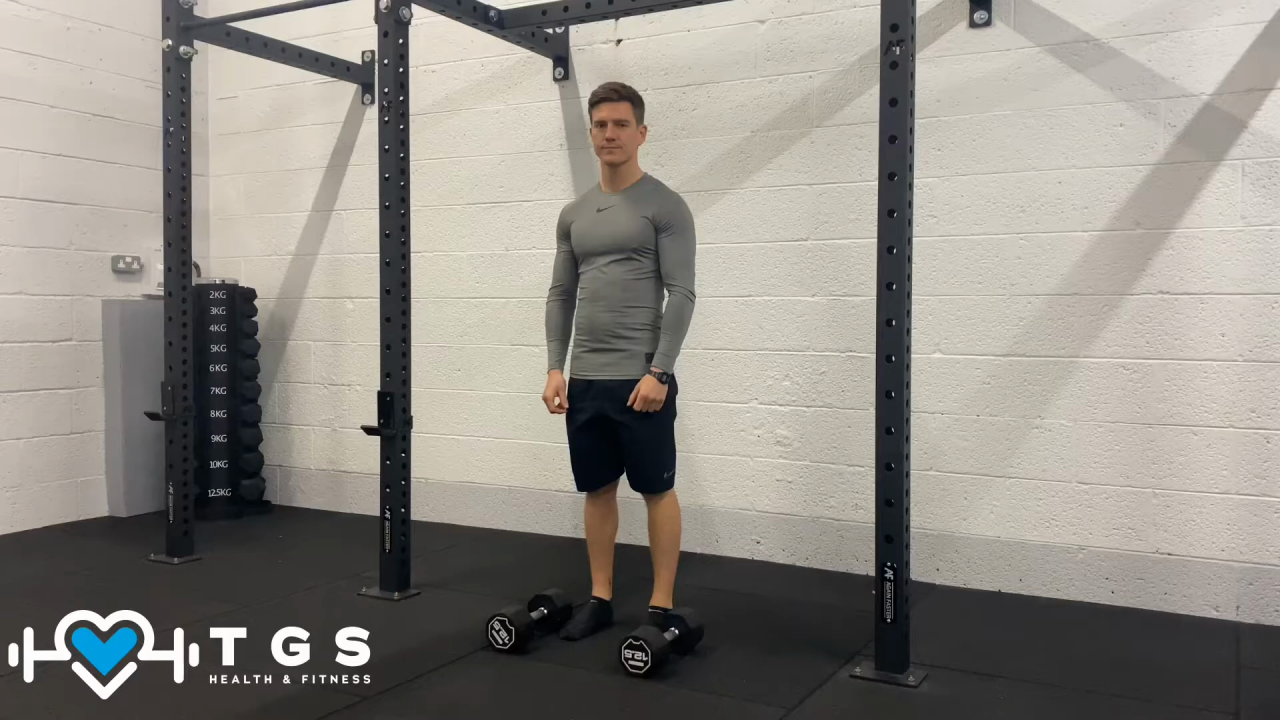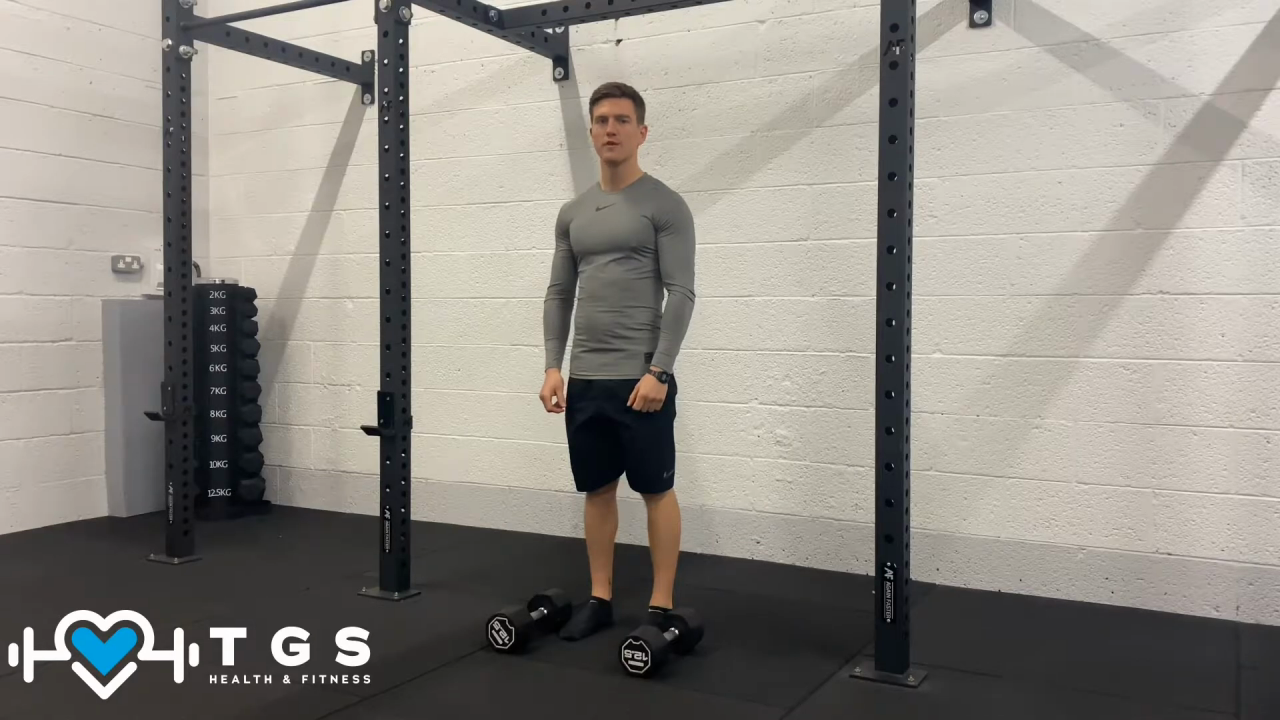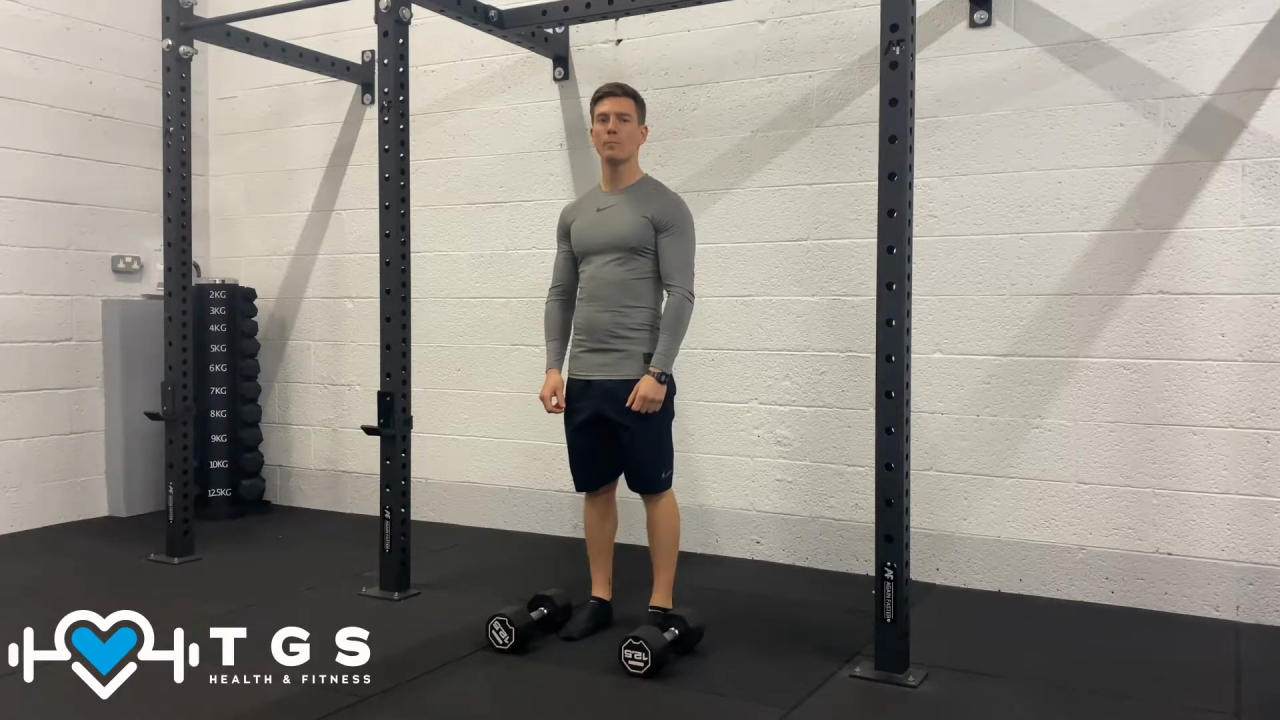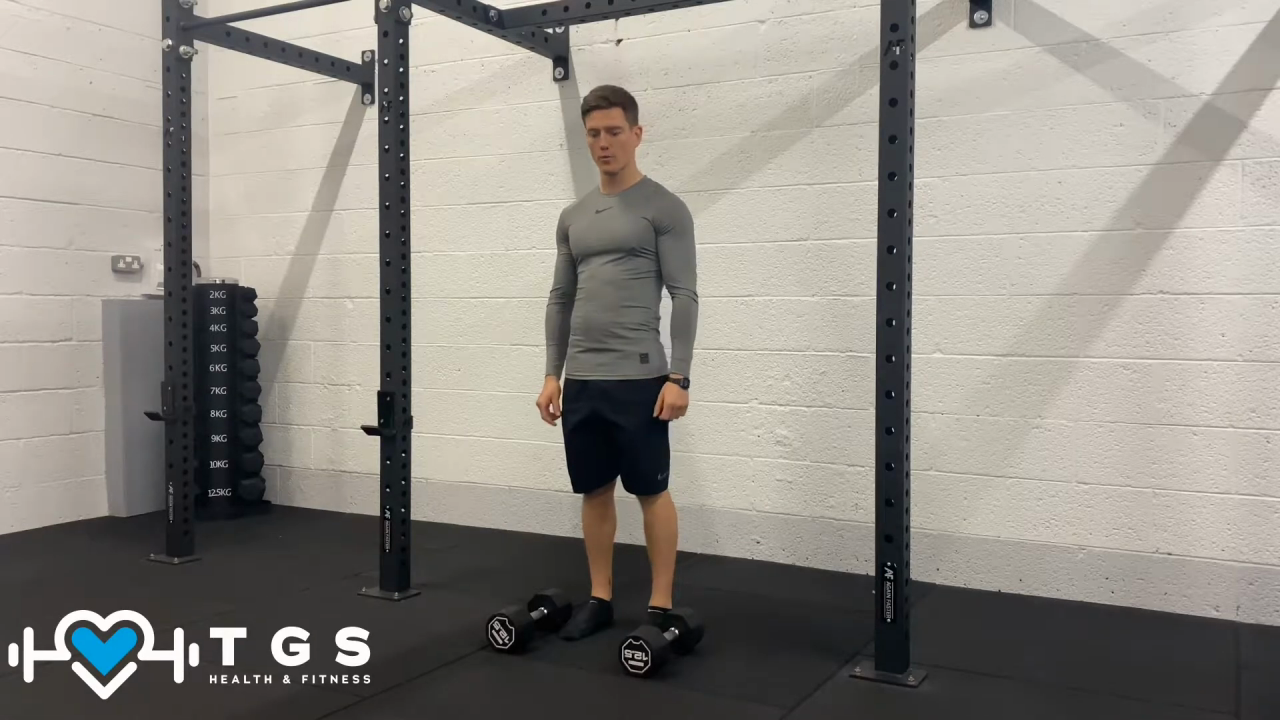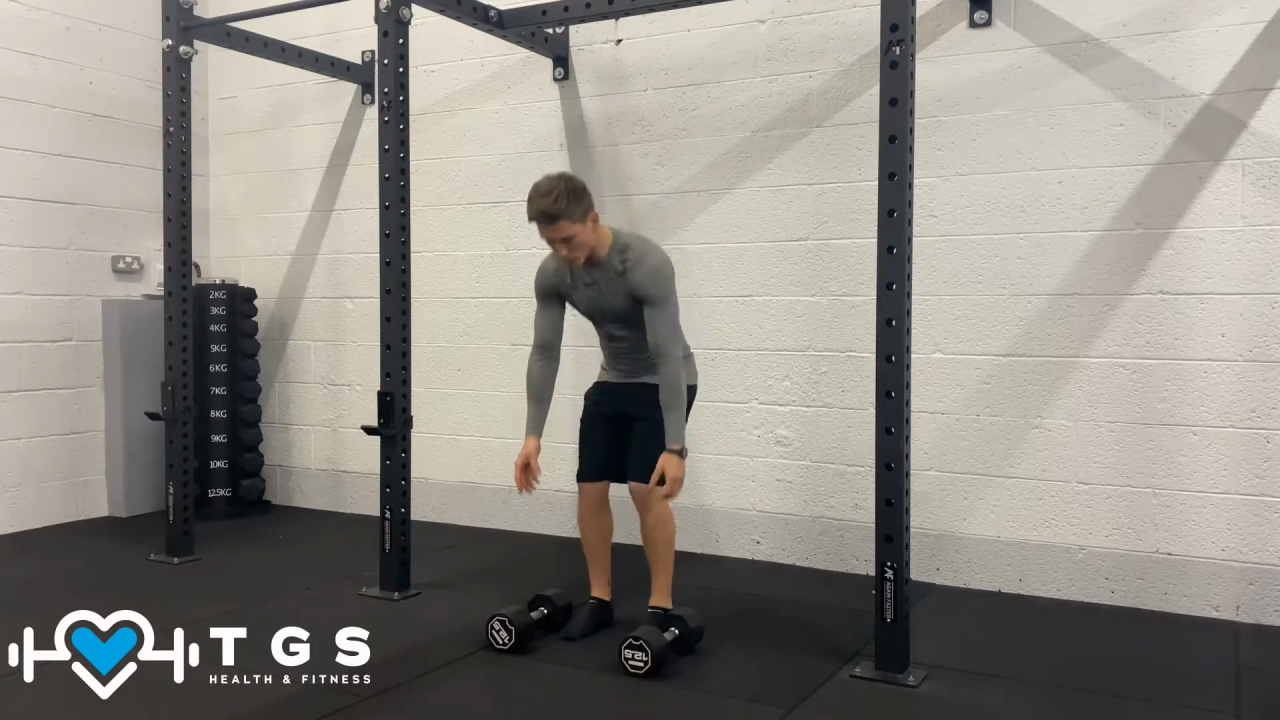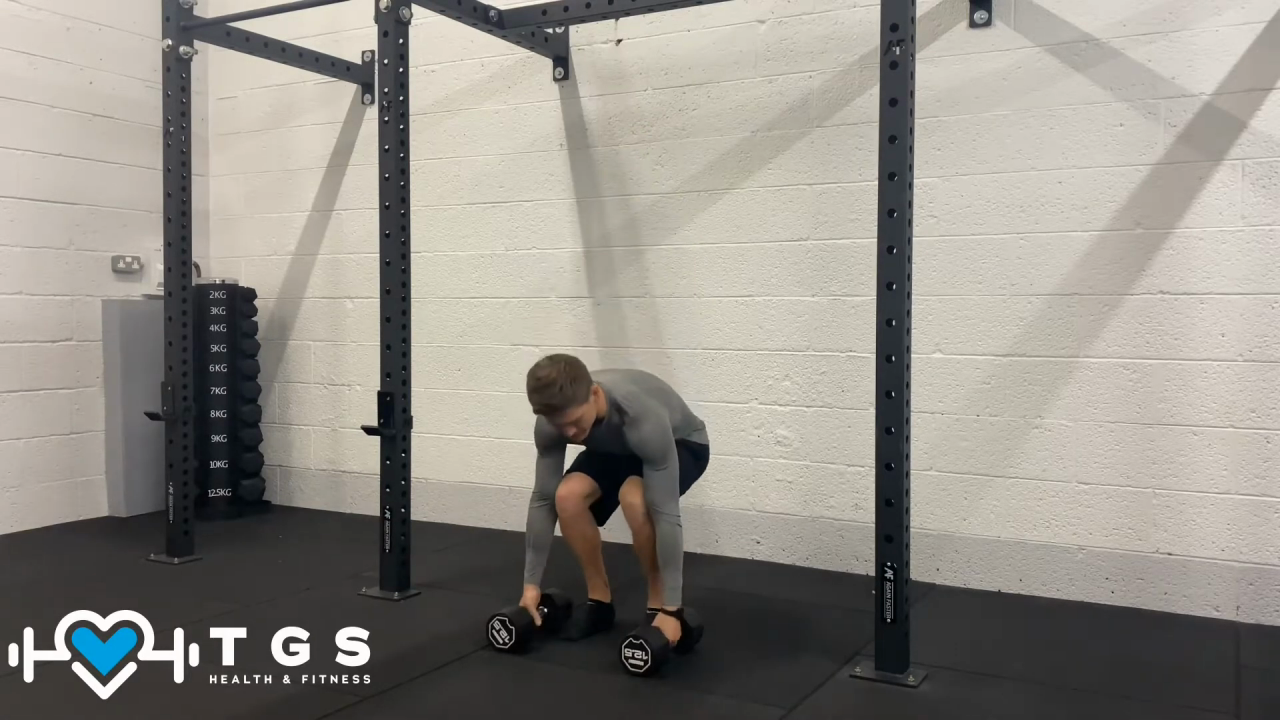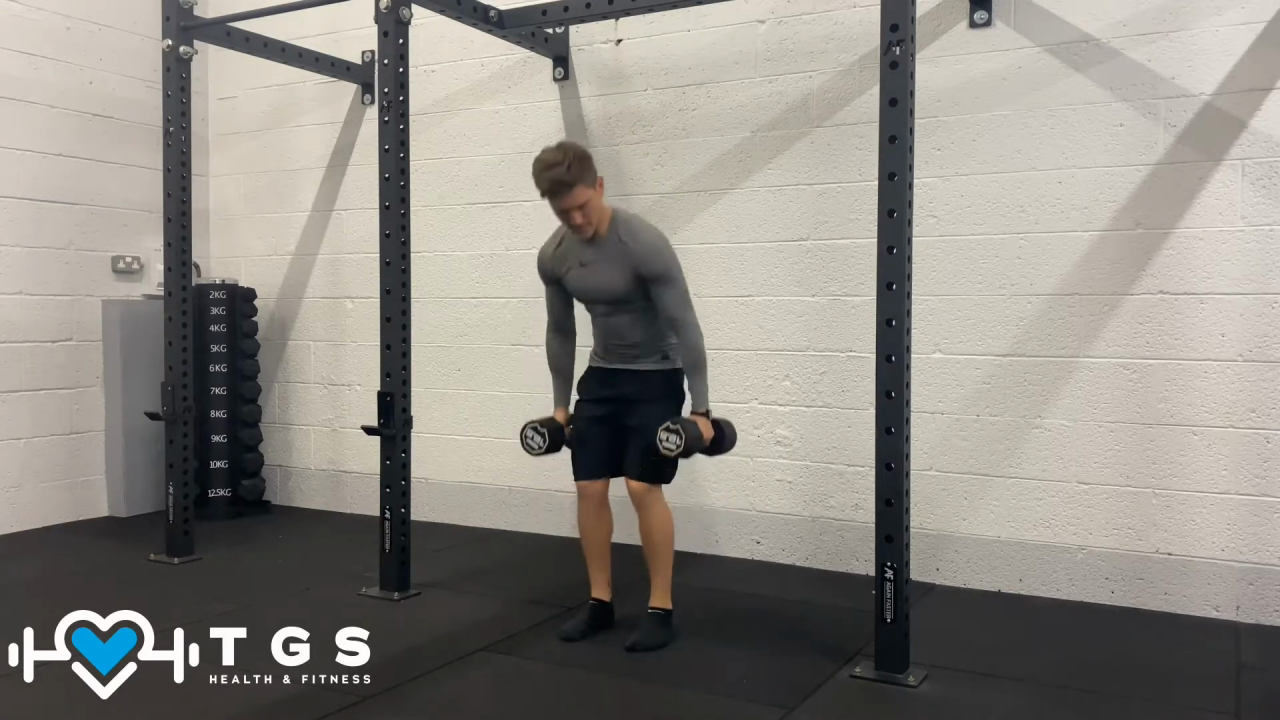
dt=0.7s
person 1, frame 1
left shoulder: (664, 206)
right shoulder: (574, 213)
left elbow: (681, 294)
right elbow: (560, 295)
left wrist: (659, 371)
right wrist: (555, 367)
left hip: (641, 377)
right hip: (585, 379)
left knee: (656, 489)
right knee: (597, 489)
left ankle: (661, 606)
right ankle: (600, 598)
person 1, frame 2
left shoulder: (665, 205)
right shoulder: (572, 212)
left elbow: (681, 293)
right elbow: (558, 294)
left wrist: (659, 370)
right wrist: (553, 366)
left hip: (641, 377)
right hip: (585, 378)
left knee: (656, 489)
right knee: (597, 489)
left ankle: (661, 606)
right ankle: (600, 598)
person 1, frame 3
left shoulder: (664, 206)
right shoulder: (574, 213)
left elbow: (680, 295)
right elbow: (560, 294)
left wrist: (657, 371)
right wrist: (554, 366)
left hip: (640, 378)
right hip: (584, 379)
left knee: (655, 489)
right knee: (596, 489)
left ankle: (661, 606)
right ankle: (600, 598)
person 1, frame 4
left shoulder: (664, 208)
right shoulder: (573, 216)
left elbow: (683, 296)
right elbow: (561, 299)
left wrist: (679, 376)
right wrist: (552, 373)
left hip: (637, 377)
right hip: (581, 380)
left knee: (650, 491)
right knee: (594, 491)
left ankle: (661, 607)
right ankle: (600, 599)
person 1, frame 5
left shoulder: (647, 265)
right shoulder: (552, 273)
left elbow: (668, 357)
right elbow: (544, 353)
left wrist: (674, 448)
right wrist: (533, 436)
left hip: (661, 384)
right hip: (613, 382)
left knee: (644, 489)
right knee: (590, 486)
left ankle: (661, 607)
right ankle: (600, 599)
person 1, frame 6
left shoulder: (644, 419)
right shoulder: (551, 423)
left elbow: (665, 516)
right elbow: (543, 500)
left wrist: (669, 611)
right wrist: (531, 585)
left hip: (682, 444)
left knee: (634, 499)
right knee: (568, 497)
left ankle: (657, 608)
right ankle: (599, 601)
person 1, frame 7
left shoulder: (644, 243)
right shoulder: (552, 256)
left elbow: (685, 326)
right elbow: (560, 332)
left wrist: (700, 409)
right wrist: (561, 404)
left hip: (657, 375)
right hip: (603, 374)
left knee: (642, 486)
right knee: (589, 487)
left ankle: (661, 608)
right ankle: (600, 600)
